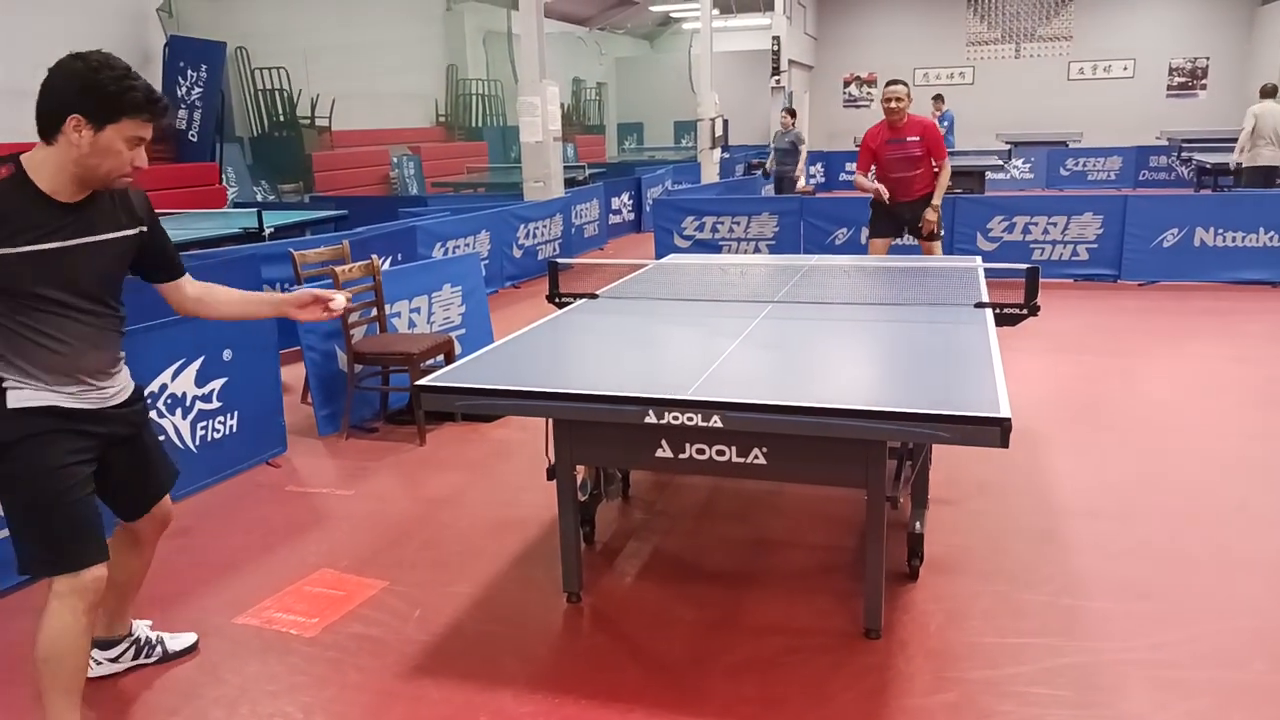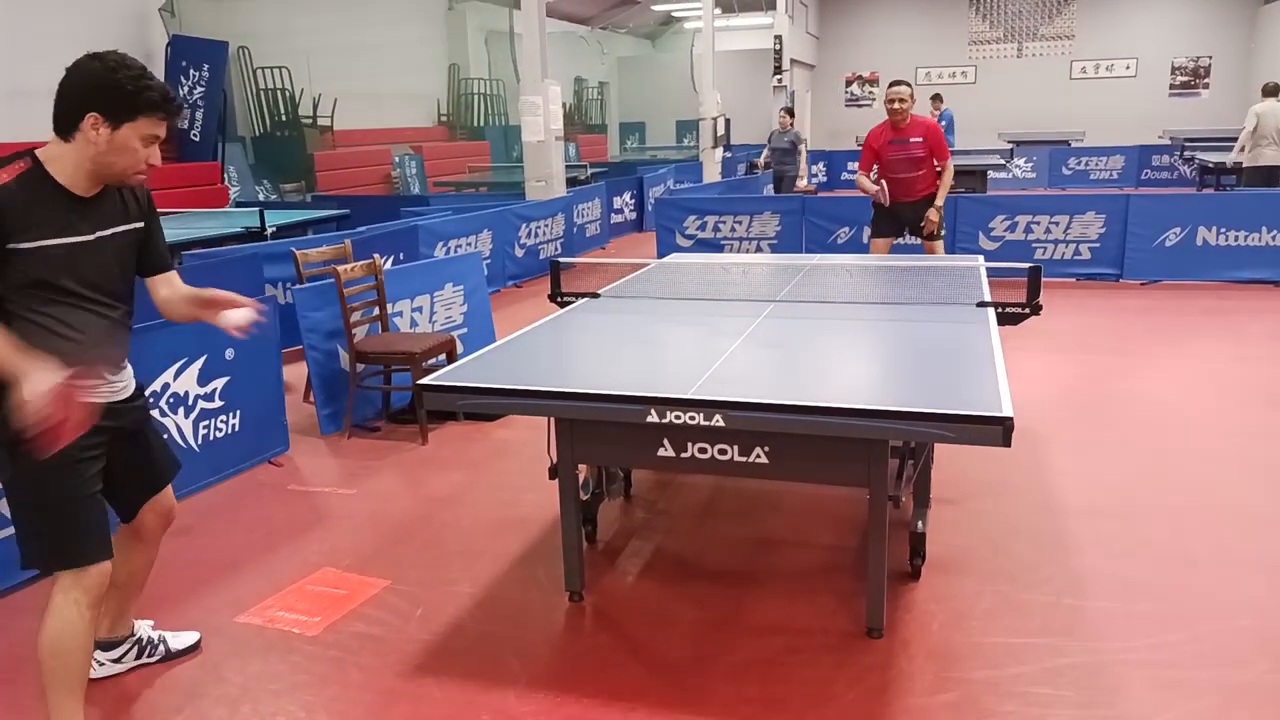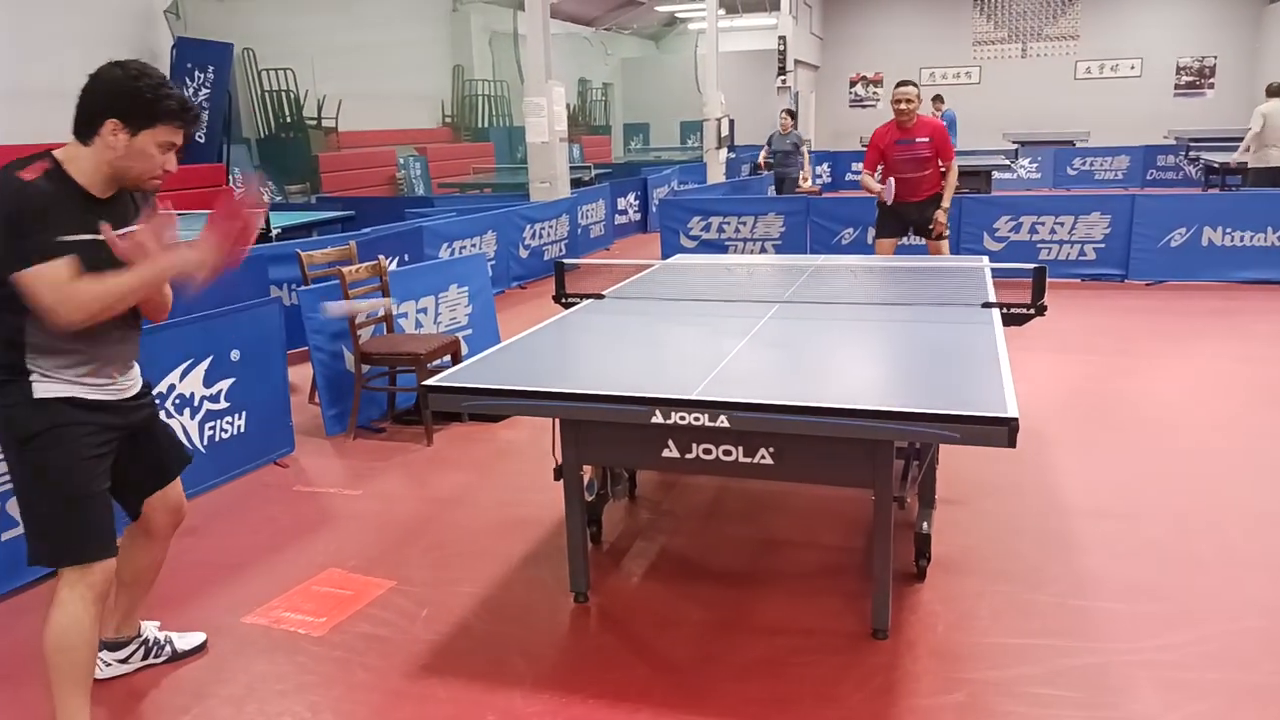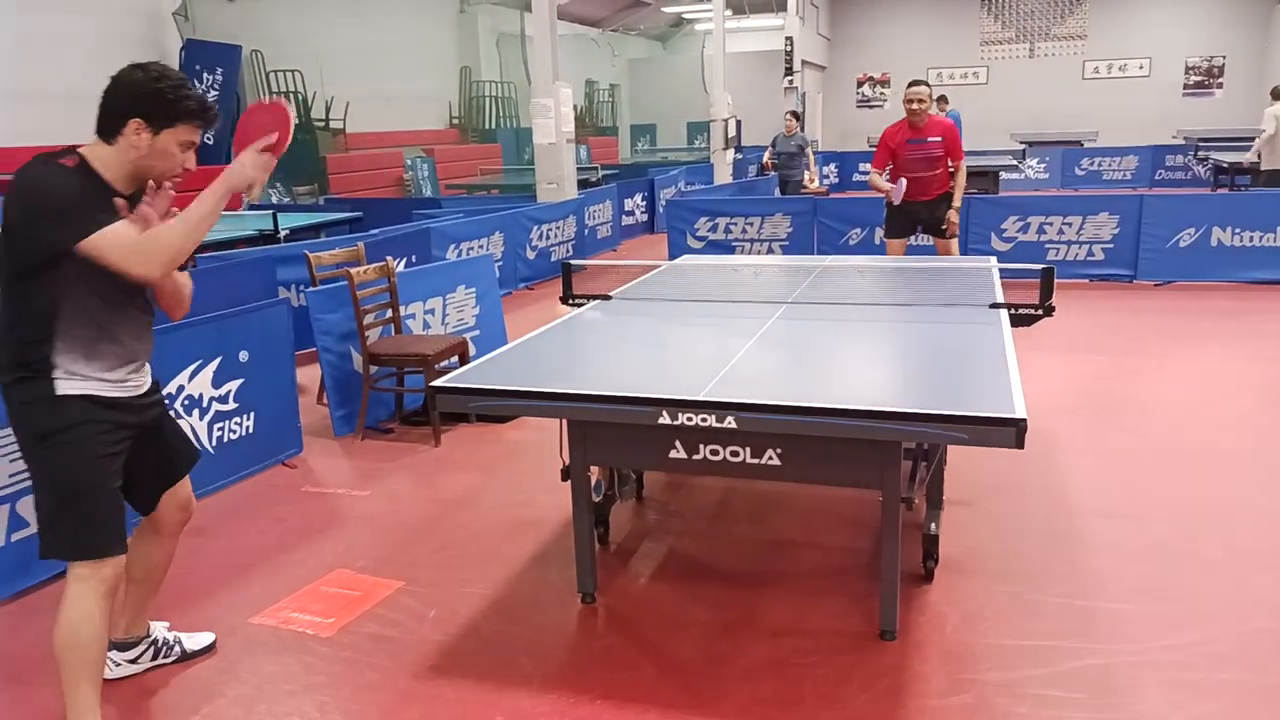
dt=0.1s
person 1, frame 1
left shoulder: (128, 206)
left elbow: (186, 295)
left wrist: (290, 304)
left hip: (113, 400)
left knee: (150, 520)
right knee: (81, 579)
left ankle: (109, 643)
person 1, frame 2
left shoulder: (130, 201)
left elbow: (167, 294)
left wrist: (214, 303)
left hip: (115, 396)
left knee: (155, 513)
right knee: (84, 574)
left ankle: (113, 641)
person 1, frame 3
left shoulder: (130, 201)
left elbow: (159, 309)
right elbow: (67, 306)
left wrist: (151, 260)
right wrist: (162, 267)
left hip: (122, 391)
left knee: (163, 509)
right knee: (88, 570)
left ankle: (121, 641)
person 1, frame 4
left shoulder: (141, 198)
left elbow: (175, 303)
right elbow: (145, 263)
left wrist: (156, 234)
right wrist: (227, 186)
left hip: (132, 389)
right hip: (63, 402)
left knee: (172, 506)
right knee: (99, 567)
left ankle: (131, 640)
person 2, frame 1
left shoulder: (927, 127)
right shoulder: (872, 135)
left elbow: (944, 168)
right elbow: (859, 176)
left wrist: (934, 206)
right wrist: (871, 187)
left hip: (923, 202)
right hip: (886, 204)
person 2, frame 2
left shoulder: (929, 128)
right shoulder: (875, 135)
left elbow: (947, 169)
right elbow: (861, 176)
left wrist: (937, 206)
right wrist: (872, 189)
left hip: (925, 202)
right hip: (888, 204)
person 2, frame 3
left shoulder: (936, 129)
right shoulder: (880, 135)
left elbow: (951, 169)
right elbow: (865, 176)
left wrist: (944, 207)
right wrist: (876, 188)
left hip: (930, 202)
right hip: (893, 203)
person 2, frame 4
left shoulder: (947, 128)
right shoulder: (891, 134)
left elbow: (960, 169)
right elbow: (874, 175)
left wrist: (955, 207)
right wrist: (885, 187)
left hip: (939, 201)
right hip: (902, 203)
